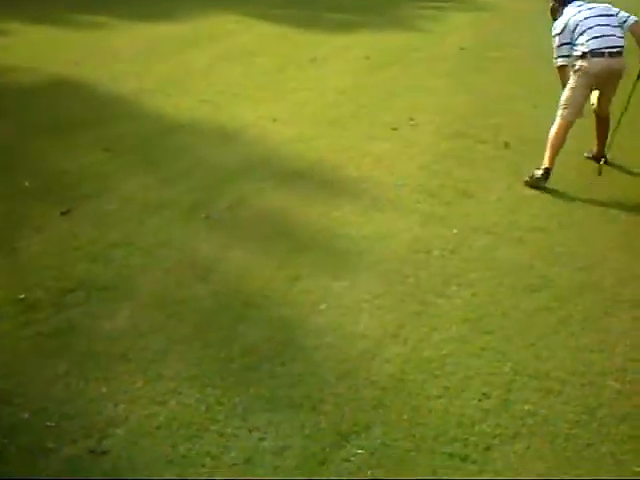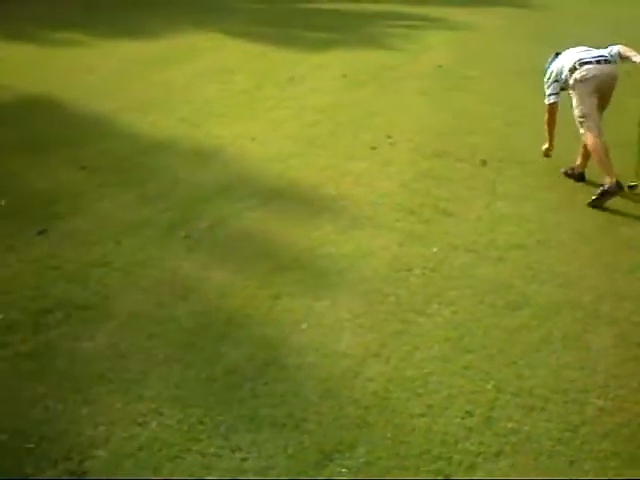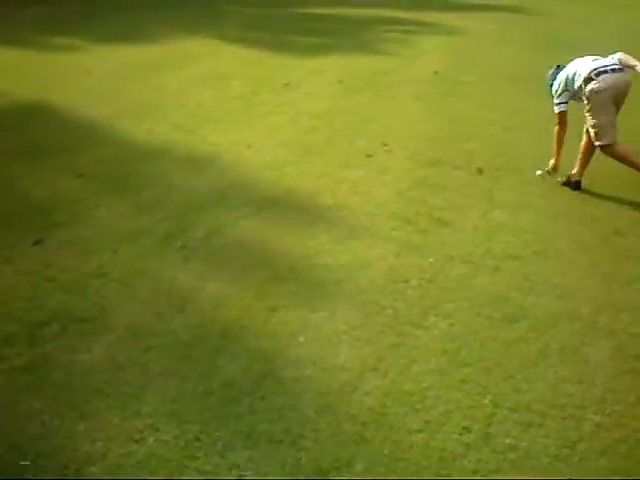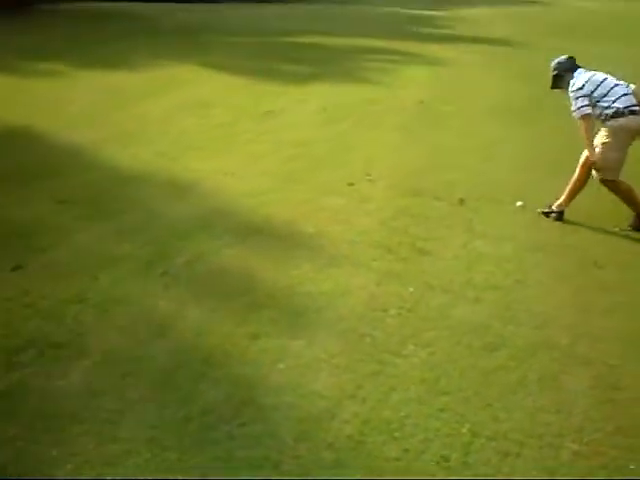
dt=0.3s
person 1, frame 1
left shoulder: (562, 21)
left elbow: (562, 62)
left wrist: (567, 89)
left hip: (589, 63)
right hip: (617, 62)
left knee: (565, 118)
right knee: (602, 108)
left ankle: (545, 169)
right ankle: (599, 153)
person 1, frame 2
left shoulder: (552, 71)
right shoulder: (588, 51)
left elbow: (551, 111)
right elbow: (618, 50)
left wrist: (550, 142)
left hip: (584, 75)
right hip: (609, 70)
left knee: (590, 132)
right knee: (592, 122)
left ankle: (611, 182)
right ankle: (579, 168)
person 1, frame 3
left shoulder: (559, 82)
right shoulder: (592, 62)
left elbow: (561, 124)
right elbow: (620, 57)
left wrist: (556, 158)
left hip: (600, 84)
right hip: (621, 77)
left knee: (607, 145)
right knee: (591, 132)
right ankle: (575, 177)
person 1, frame 4
left shoulder: (576, 85)
right shoulder: (601, 78)
left elbow: (585, 119)
left wrist: (591, 151)
left hip: (618, 124)
left knee: (607, 177)
right knee: (585, 163)
right ankle: (559, 207)
